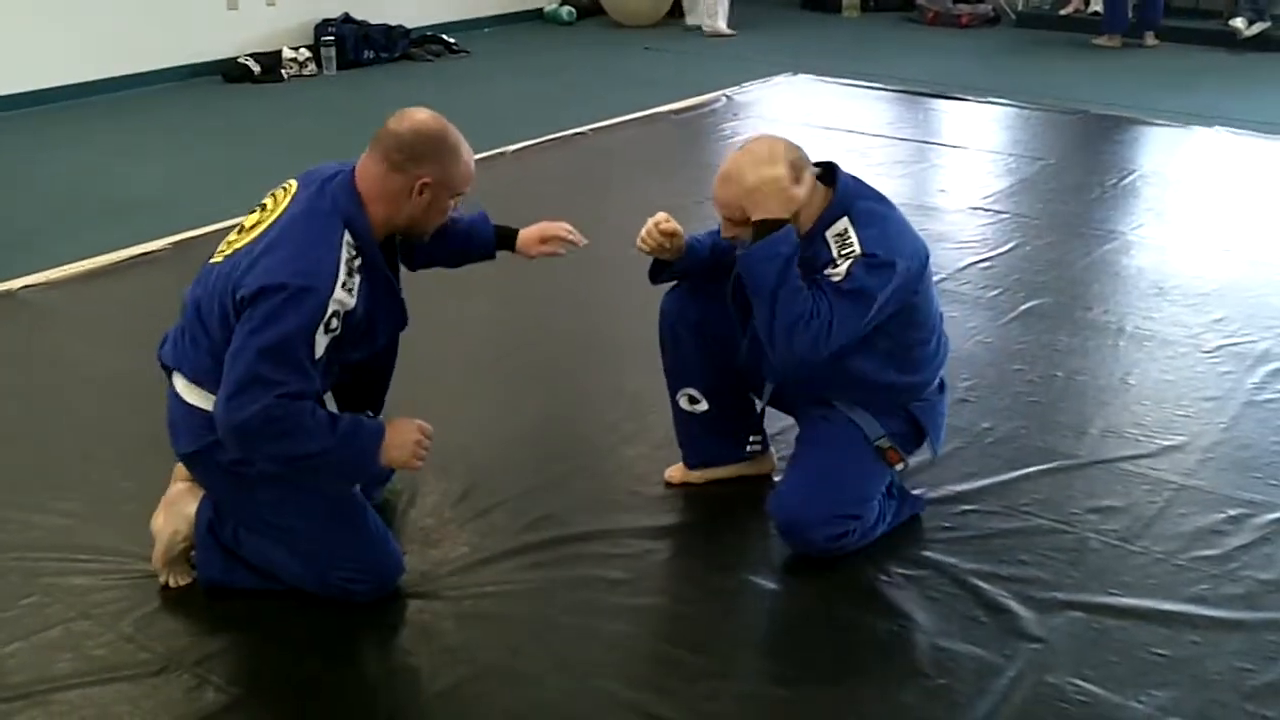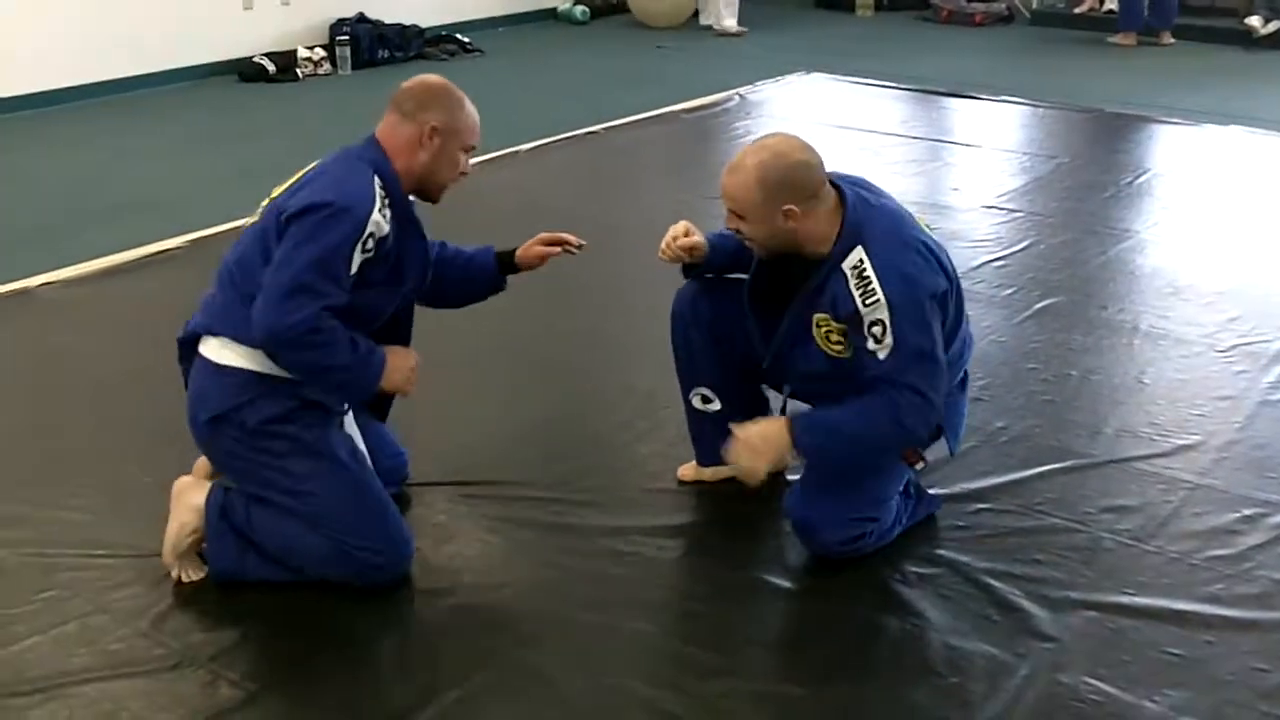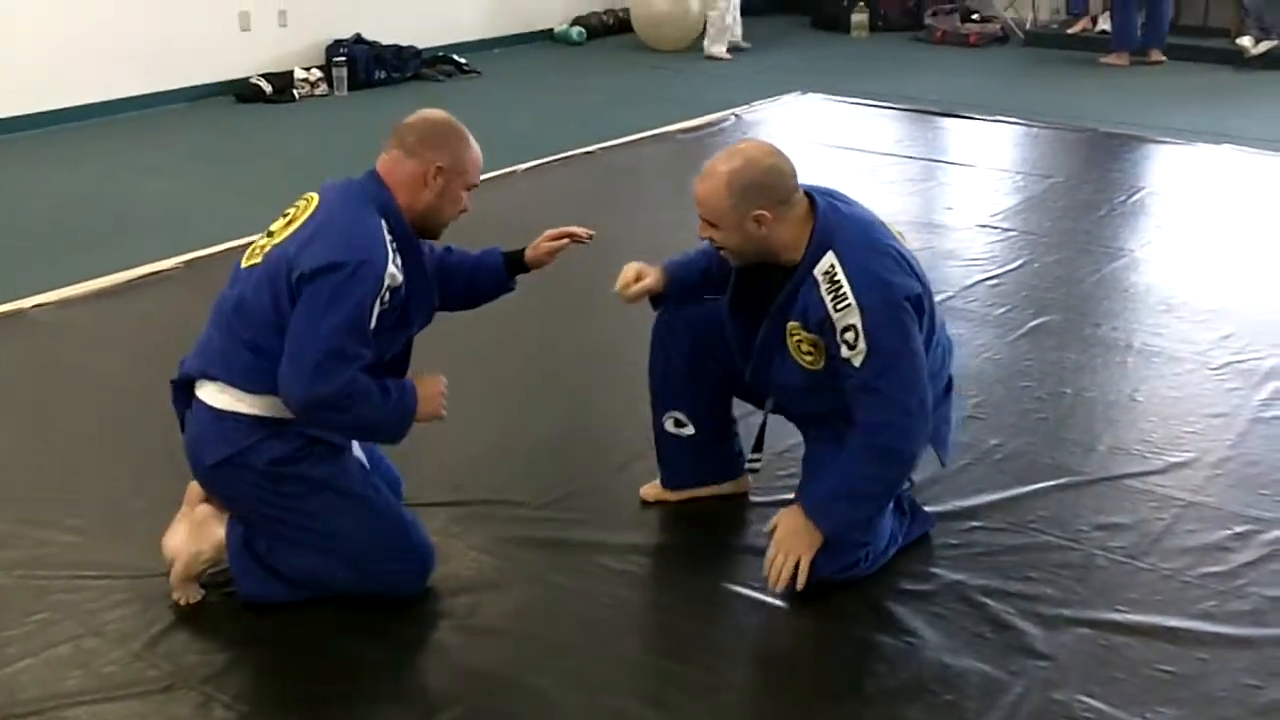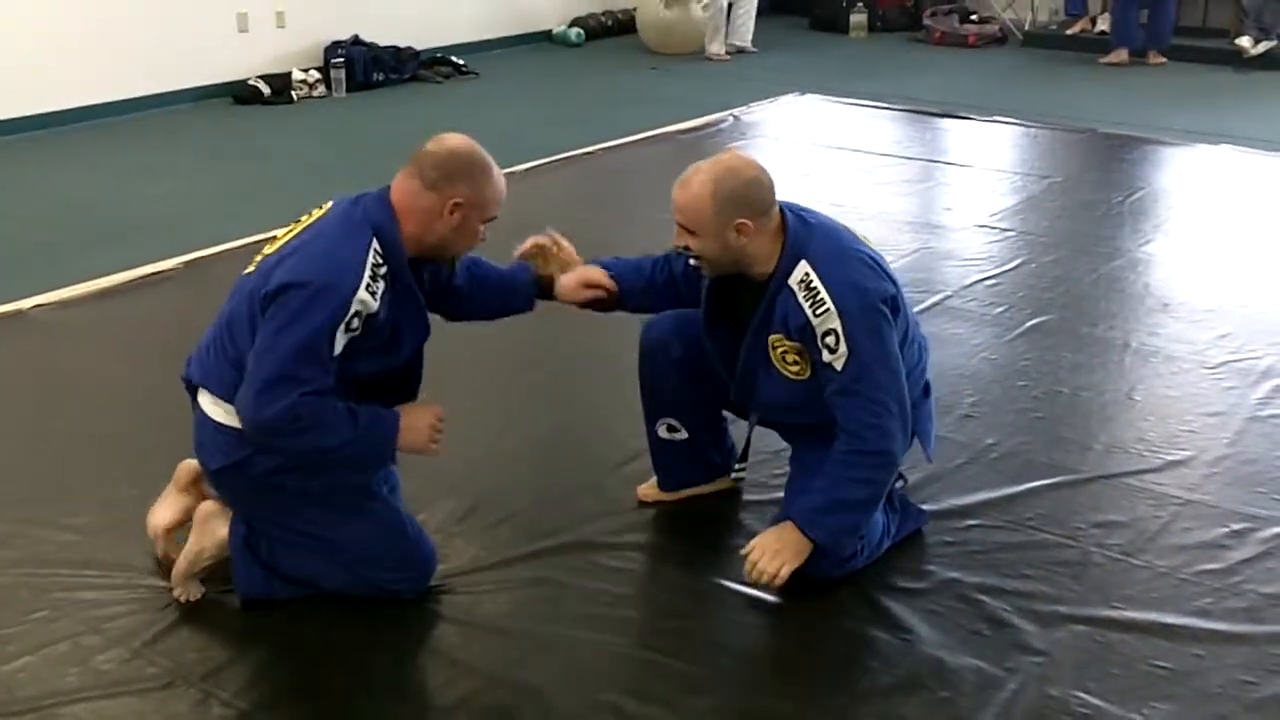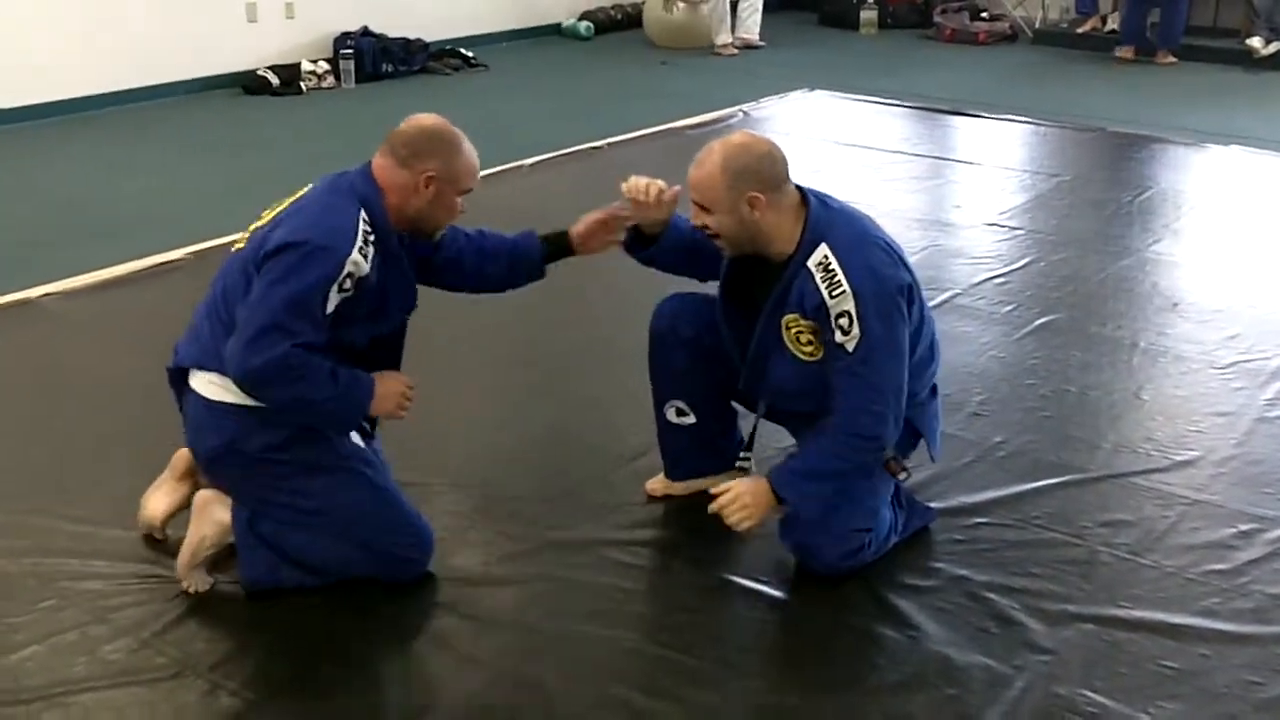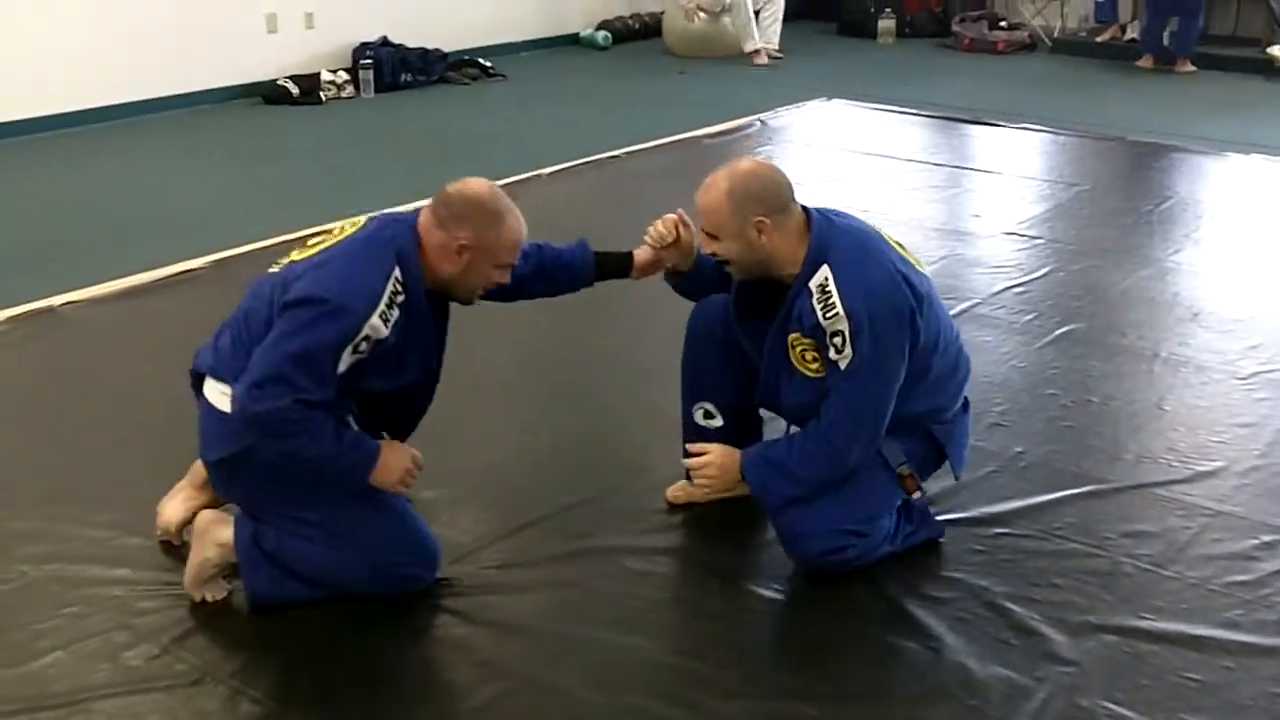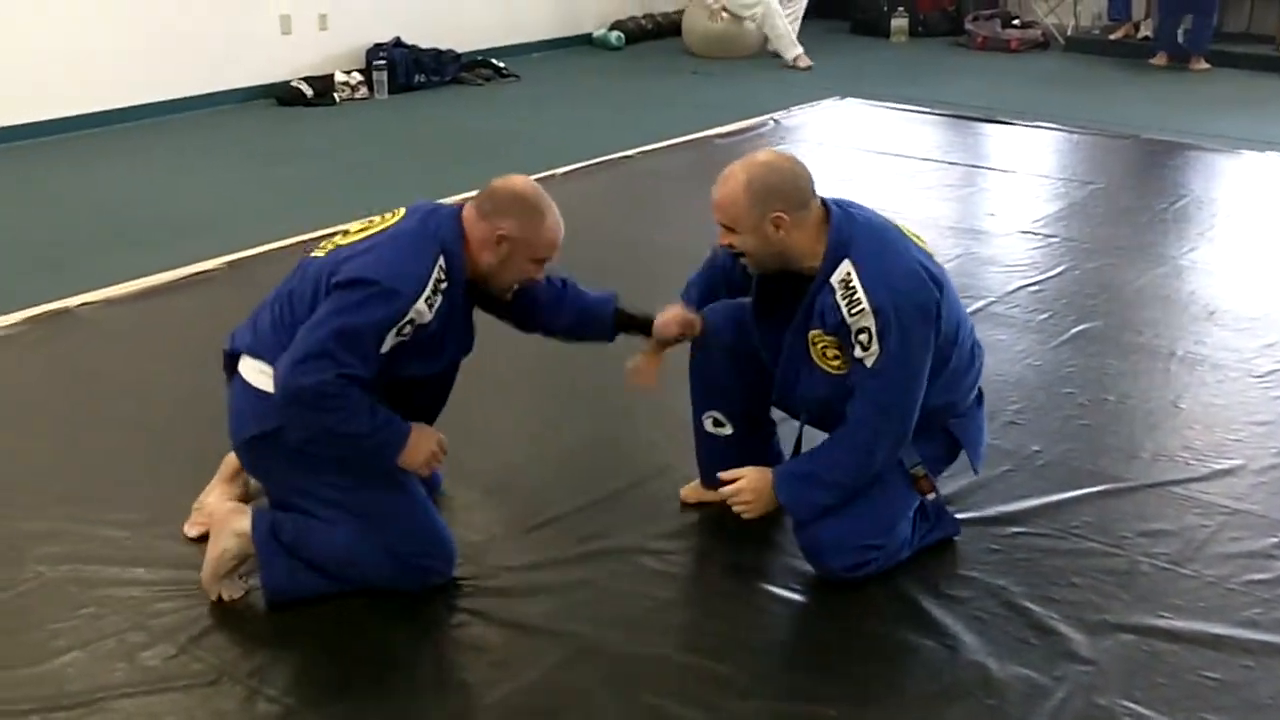
dt=0.4s
person 1, frame 1
left shoulder: (337, 191)
right shoulder: (311, 276)
left elbow: (411, 239)
right elbow: (253, 415)
left wrist: (509, 239)
right wrist: (372, 439)
left hip: (270, 394)
right hip: (231, 425)
left knee: (368, 472)
right knee: (370, 573)
left ankle: (216, 482)
right ankle: (200, 519)
person 1, frame 2
left shoulder: (363, 179)
right shoulder: (350, 206)
left elbow: (422, 272)
right elbow: (286, 325)
left wrist: (510, 262)
right wrist: (375, 368)
left hip: (268, 382)
right hip: (252, 397)
left knee: (387, 471)
right knee: (380, 555)
left ankle: (238, 469)
right ankle: (210, 511)
person 1, frame 3
left shoulder: (354, 204)
right shoulder: (357, 254)
left elbow: (423, 275)
right elbow: (320, 390)
left wrist: (519, 262)
right wrist: (407, 401)
left hip: (262, 410)
right hip: (253, 436)
left knee: (381, 494)
right knee: (402, 565)
left ankle: (221, 496)
right ankle: (222, 537)
person 1, frame 4
left shoulder: (377, 219)
right shoulder: (336, 280)
left elbow: (448, 281)
right elbow: (276, 410)
left wrist: (546, 287)
right wrist: (391, 430)
left hip: (265, 418)
right hip: (257, 439)
left knee: (377, 491)
right knee: (406, 568)
left ankle: (213, 484)
right ankle: (234, 534)
person 1, frame 5
left shoulder: (370, 208)
right shoulder: (327, 244)
left elbow: (453, 256)
right elbow: (260, 364)
left wrist: (566, 244)
right wrist: (364, 392)
left hip: (275, 405)
right hip: (247, 421)
left knee: (366, 479)
right knee: (402, 549)
left ankle: (202, 472)
right ankle: (228, 520)
person 1, frame 6
left shoulder: (411, 236)
right shoulder: (350, 298)
left elbow: (524, 262)
right elbow: (269, 408)
left wrist: (623, 263)
right wrist: (368, 458)
left hip: (293, 402)
right hip: (256, 426)
left knee: (384, 492)
right knee: (408, 562)
left ankle: (218, 482)
right ankle: (233, 541)
person 1, frame 7
left shoulder: (446, 231)
right shoulder: (398, 281)
left elbow: (538, 301)
right elbow: (308, 382)
left wrist: (642, 325)
right wrist: (397, 439)
left hip: (306, 394)
right hip: (287, 409)
left knee: (418, 484)
right knee: (424, 559)
left ankle: (254, 470)
right ankle: (253, 532)
person 2, frame 1
left shoulder: (876, 247)
right shoulder: (807, 190)
left elbow: (795, 346)
right elbow: (727, 256)
left wrist: (771, 227)
right wrist: (679, 249)
left hip: (874, 401)
left knee: (806, 524)
right knee: (685, 306)
left ankle: (890, 499)
right ankle: (734, 452)
person 2, frame 2
left shoulder: (894, 275)
right shoulder: (815, 197)
left elbow: (910, 408)
right elbow: (757, 249)
left wrist: (792, 435)
right wrist: (707, 250)
left hip: (886, 404)
left knee: (824, 526)
right knee: (699, 304)
left ankle: (904, 498)
right ankle: (735, 452)
person 2, frame 3
left shoulder: (869, 288)
right shoulder: (786, 210)
left elbow: (894, 429)
right elbow: (724, 262)
left wrist: (817, 519)
right wrist: (666, 279)
left hip: (877, 412)
left knee: (829, 557)
right knee: (683, 327)
left ankle: (886, 502)
right ankle: (706, 472)
person 2, frame 4
left shoulder: (845, 294)
right shoulder: (736, 244)
left elbow: (873, 435)
right elbow: (671, 278)
left wrist: (804, 529)
right wrist: (589, 274)
left hip: (859, 416)
left knee: (822, 554)
right knee: (665, 339)
left ankle: (879, 504)
right ankle: (703, 471)
person 2, frame 5
left shoulder: (860, 277)
right shoulder: (754, 227)
left elbow: (867, 421)
right elbow: (699, 253)
left wrist: (775, 490)
right wrist: (655, 224)
left hip: (869, 412)
left knee: (821, 544)
right knee: (678, 321)
left ankle: (890, 505)
right ankle: (703, 465)
person 2, frame 6
left shoulder: (863, 297)
right shoulder: (792, 231)
left elbow: (849, 434)
right elbow: (728, 276)
left wrist: (749, 469)
right wrist: (684, 261)
left hip: (901, 423)
right hip: (822, 391)
left knee: (809, 536)
right knee: (713, 320)
left ankle: (902, 512)
right ankle: (717, 477)
person 2, frame 7
left shoulder: (885, 292)
right shoulder: (802, 229)
left elbow: (876, 433)
right elbow: (729, 270)
left wrist: (782, 487)
left hip: (915, 421)
right hip: (835, 389)
left knee: (833, 548)
right knee: (720, 328)
left ankle: (917, 510)
right ankle: (735, 474)
